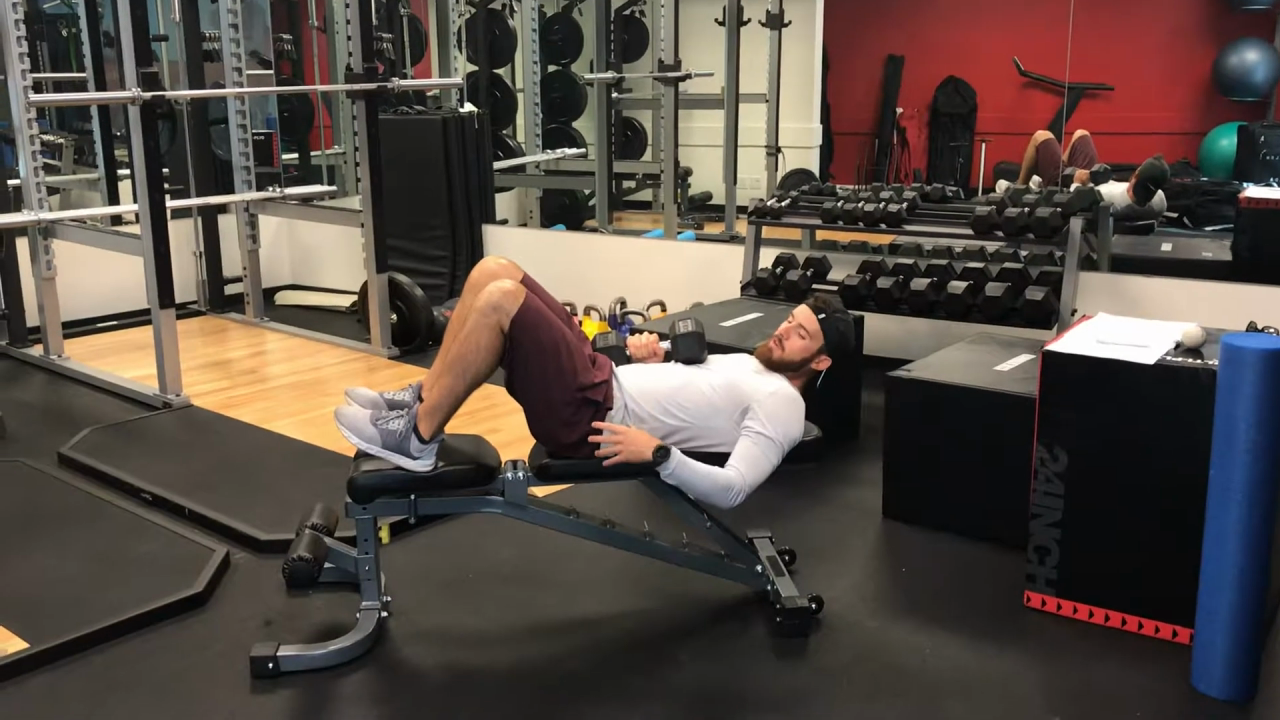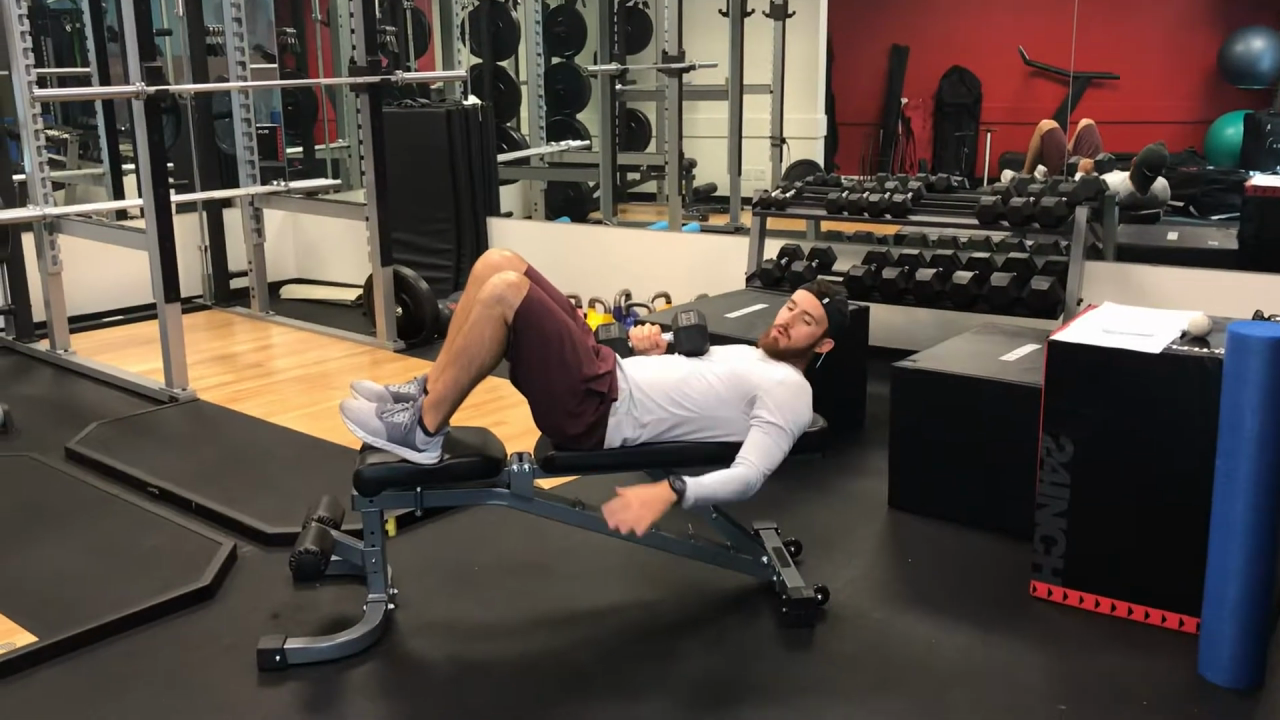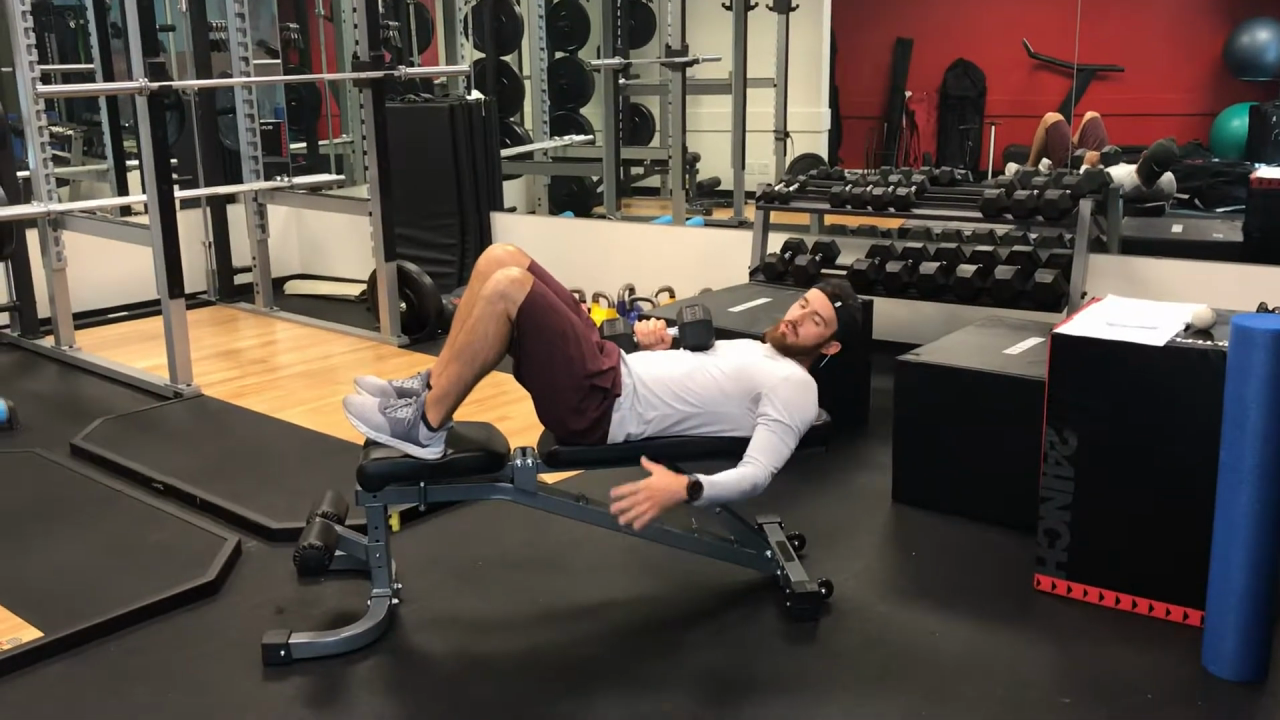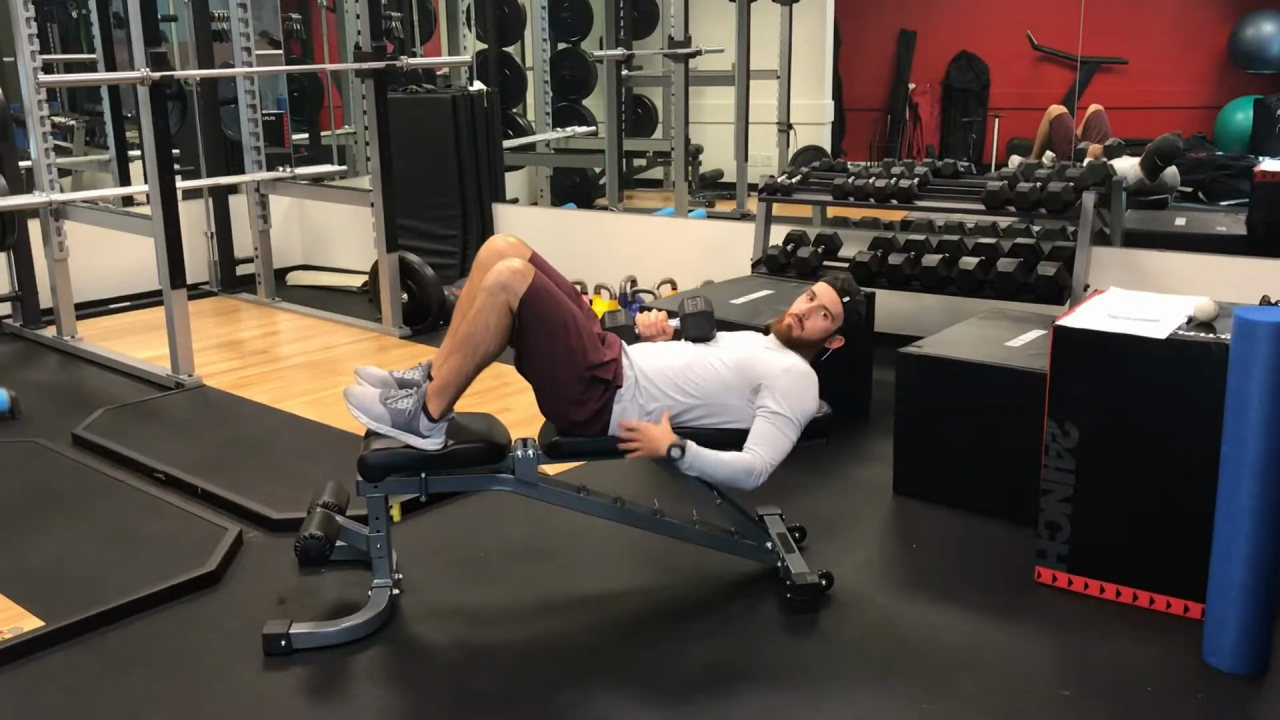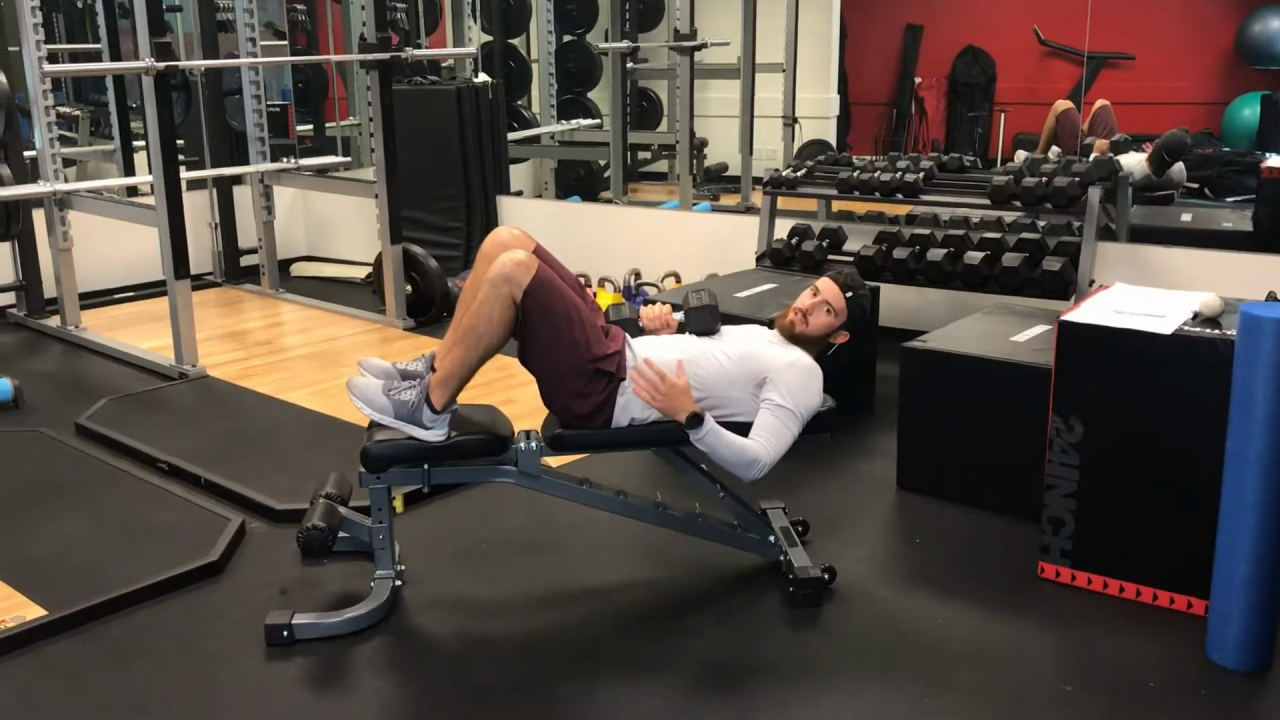
dt=0.4s
person 1, frame 1
left shoulder: (780, 405)
right shoulder: (748, 366)
left elbow: (732, 488)
left wrist: (658, 452)
right wrist: (652, 357)
left hip: (592, 419)
right hip: (605, 384)
left knee: (501, 298)
right knee: (494, 270)
left ankle: (417, 437)
right ankle: (421, 400)
person 1, frame 2
left shoulder: (787, 393)
right shoulder: (750, 357)
left elbow: (749, 474)
left wrist: (671, 491)
right wrist: (651, 351)
left hip: (598, 415)
right hip: (609, 379)
left knee: (504, 290)
right knee: (499, 264)
left ankle: (422, 430)
right ankle: (426, 393)
person 1, frame 3
left shoulder: (793, 390)
right shoulder: (754, 350)
left elbow: (756, 474)
left wrist: (685, 488)
right wrist: (660, 344)
left hip: (604, 407)
right hip: (613, 371)
left knee: (508, 286)
right knee: (502, 258)
left ankle: (424, 425)
right ankle: (429, 389)
person 1, frame 4
left shoulder: (795, 382)
right shoulder: (758, 343)
left elbow: (753, 469)
left wrist: (674, 448)
right wrist: (659, 333)
left hip: (603, 399)
right hip: (614, 363)
left knee: (510, 278)
right knee: (504, 249)
left ankle: (426, 415)
right ankle: (431, 378)
person 1, frame 5
left shoulder: (798, 376)
right shoulder: (761, 337)
left elbow: (755, 461)
left wrist: (690, 415)
right wrist: (663, 330)
left hip: (606, 393)
right hip: (616, 354)
left knee: (513, 270)
right knee: (507, 241)
left ankle: (430, 406)
right ankle: (434, 369)
